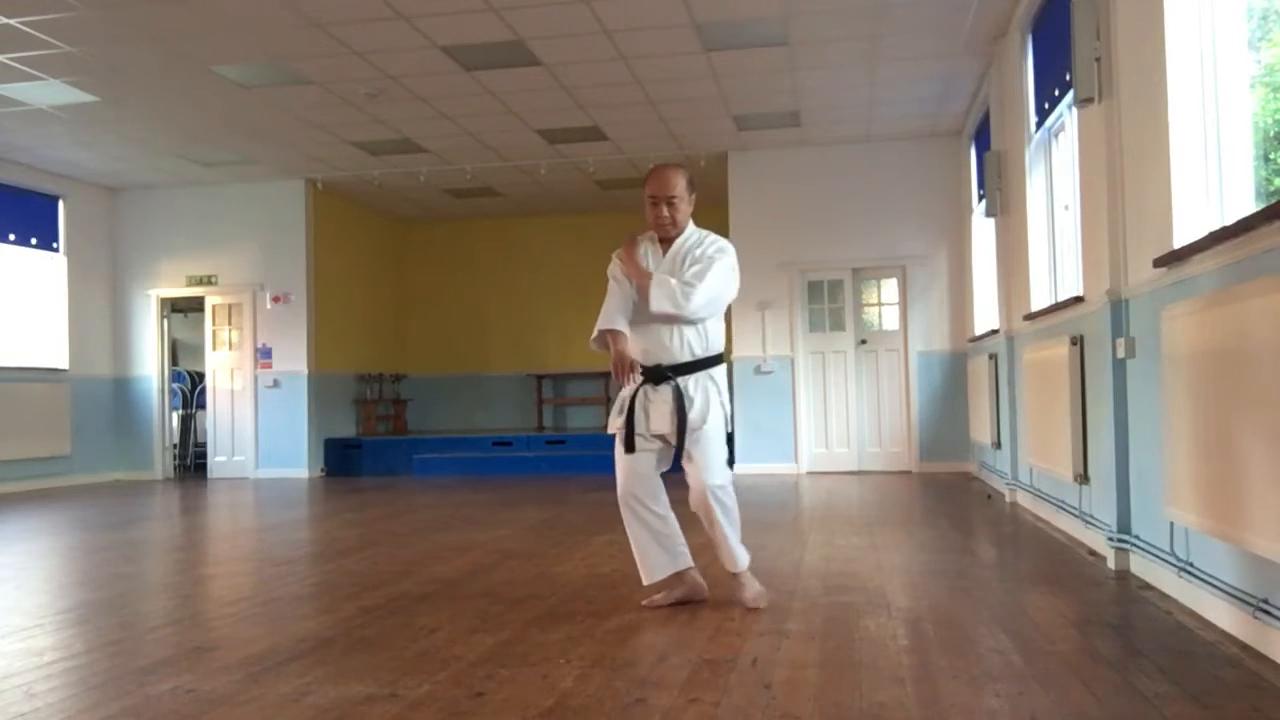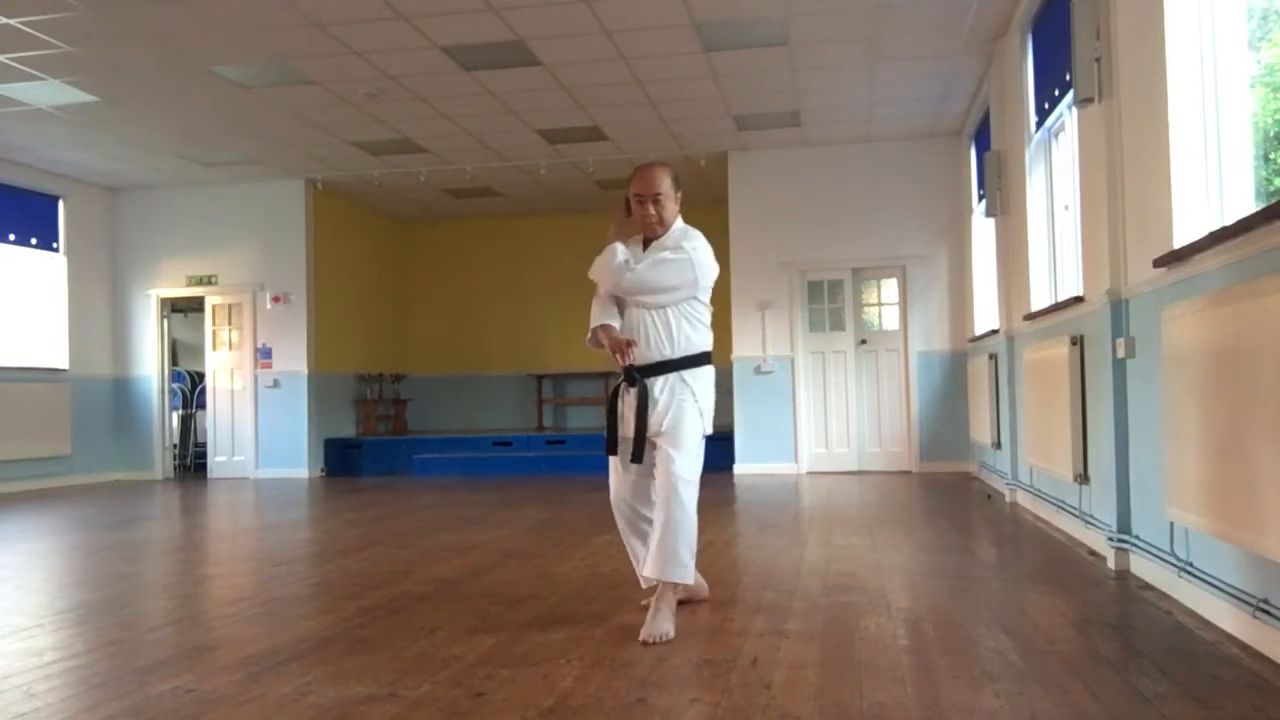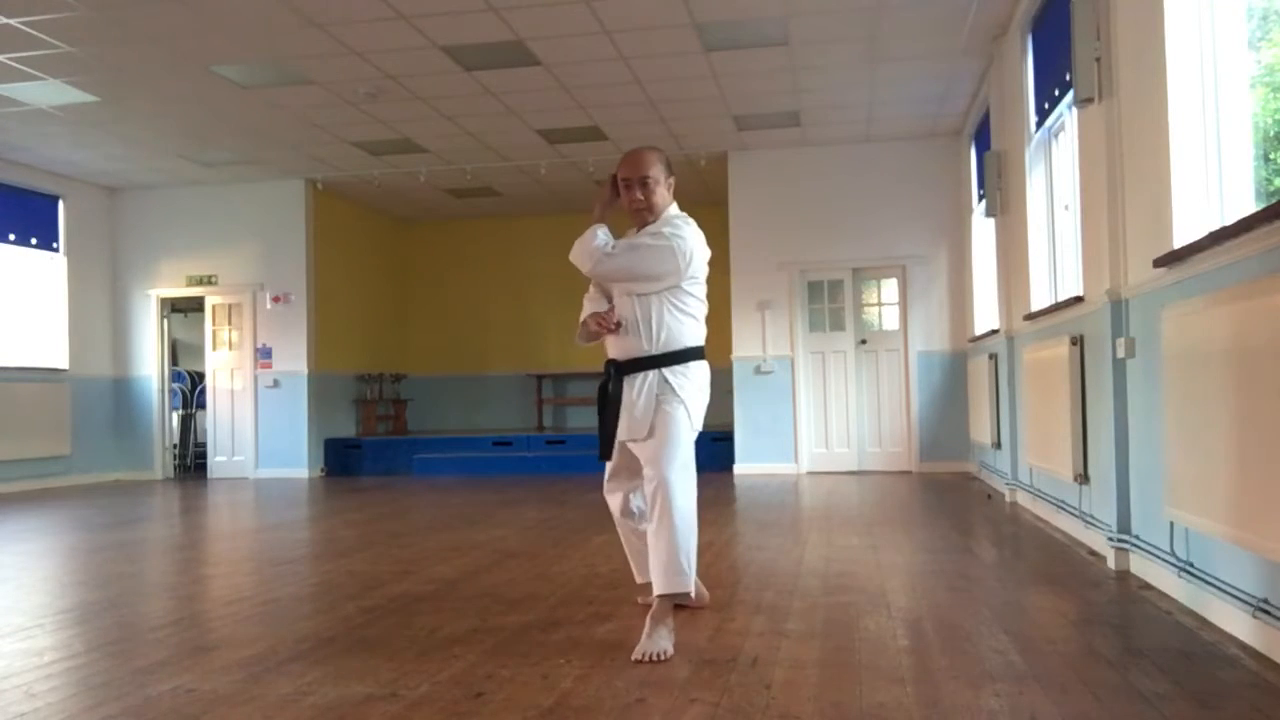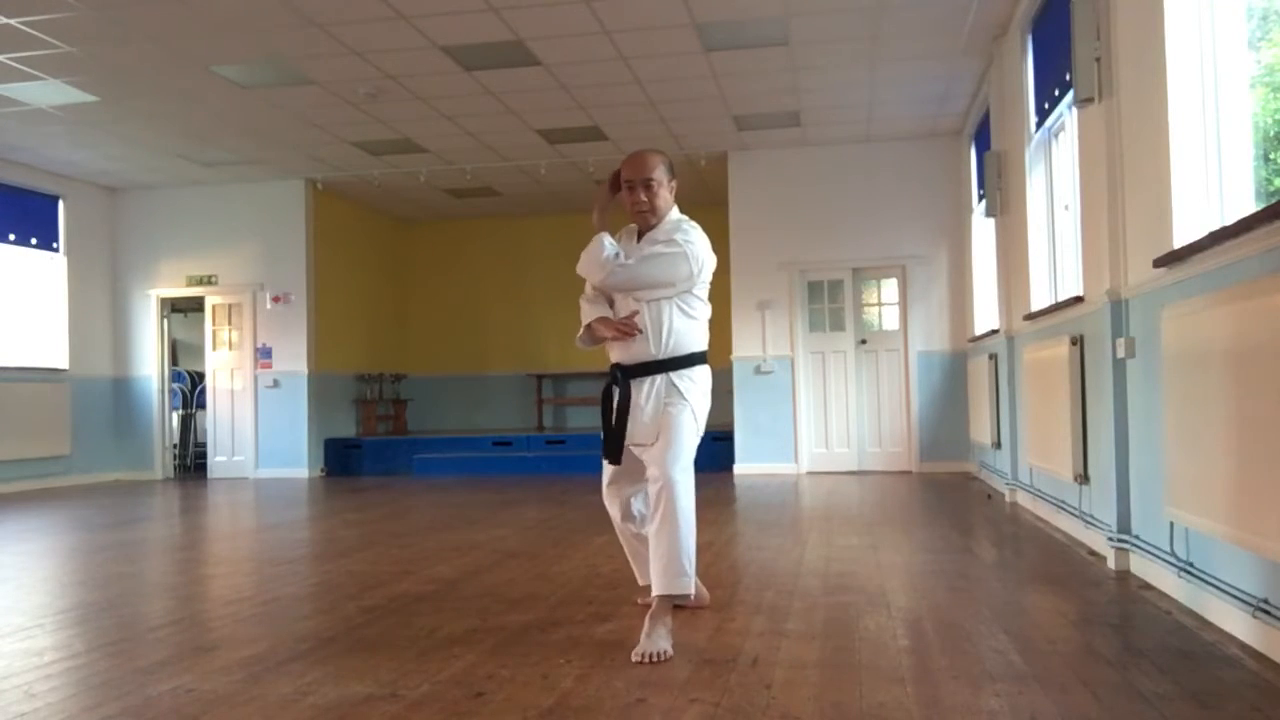
dt=0.5s
person 1, frame 1
left shoulder: (716, 251)
right shoulder: (629, 255)
left elbow: (688, 302)
right elbow: (615, 309)
left wrist: (636, 268)
right wrist: (617, 347)
left hip: (697, 387)
right hip: (642, 387)
left knee: (708, 482)
right knee: (635, 487)
left ankle: (739, 570)
right ankle: (684, 578)
person 1, frame 2
left shoulder: (691, 249)
right shoulder: (628, 253)
left elbow: (616, 279)
right elbow: (605, 303)
left wrist: (615, 238)
right wrist: (608, 334)
left hip: (680, 385)
right hip: (633, 388)
left knee: (675, 482)
right knee: (627, 493)
left ankle: (664, 596)
right ankle: (684, 579)
person 1, frame 3
left shoulder: (679, 237)
right shoulder: (633, 241)
left elbow: (594, 263)
right elbow: (600, 292)
left wrist: (599, 214)
right wrist: (593, 319)
left hip: (672, 380)
right hip: (629, 383)
left knee: (667, 483)
right knee: (624, 492)
left ankle: (663, 612)
right ankle: (682, 584)
person 1, frame 4
left shoulder: (687, 242)
right shoulder: (626, 241)
left elbow: (604, 274)
right elbow: (594, 297)
left wrist: (599, 216)
right wrist: (601, 324)
left hip: (675, 384)
right hip: (629, 386)
left knee: (669, 481)
right knee: (622, 492)
left ankle: (662, 611)
right ankle: (681, 585)
